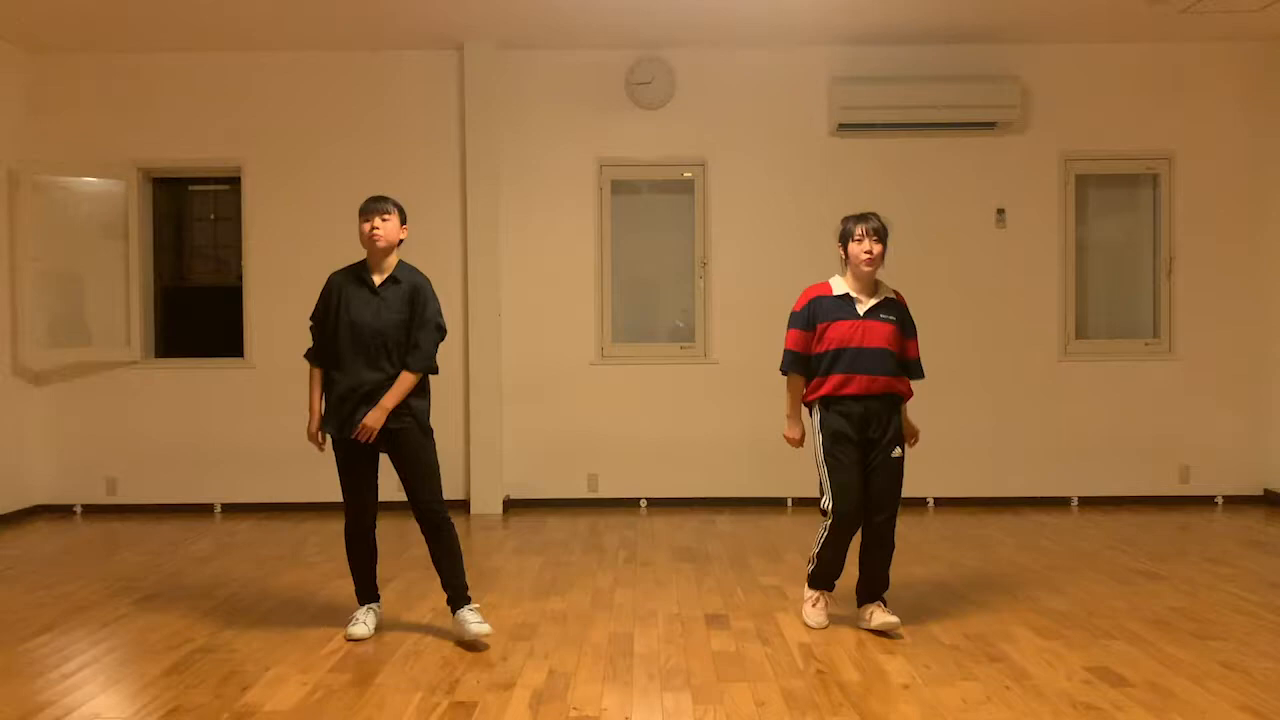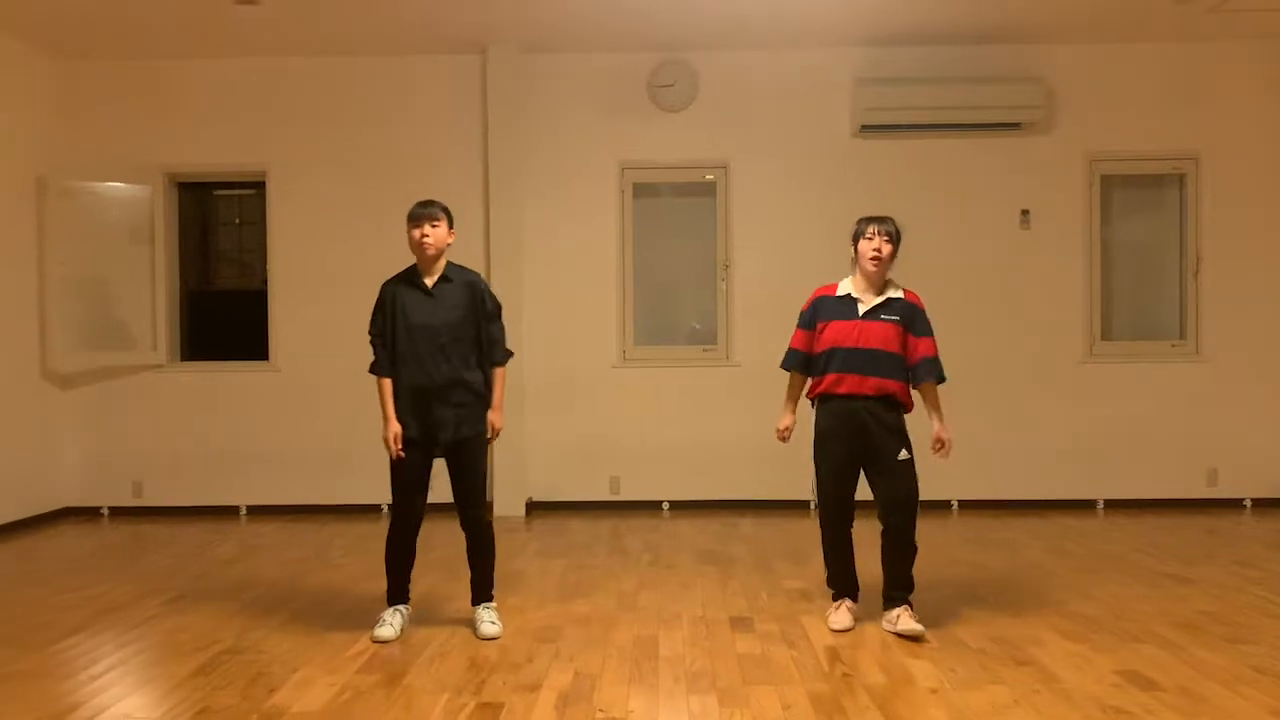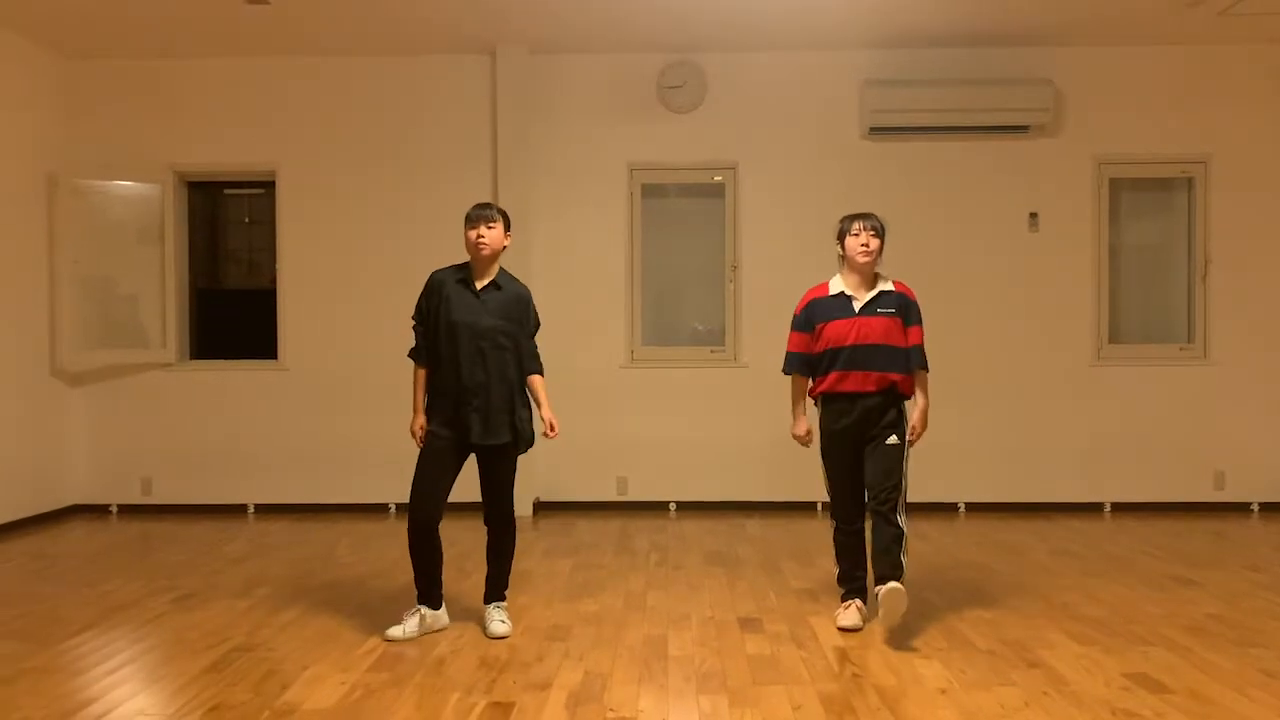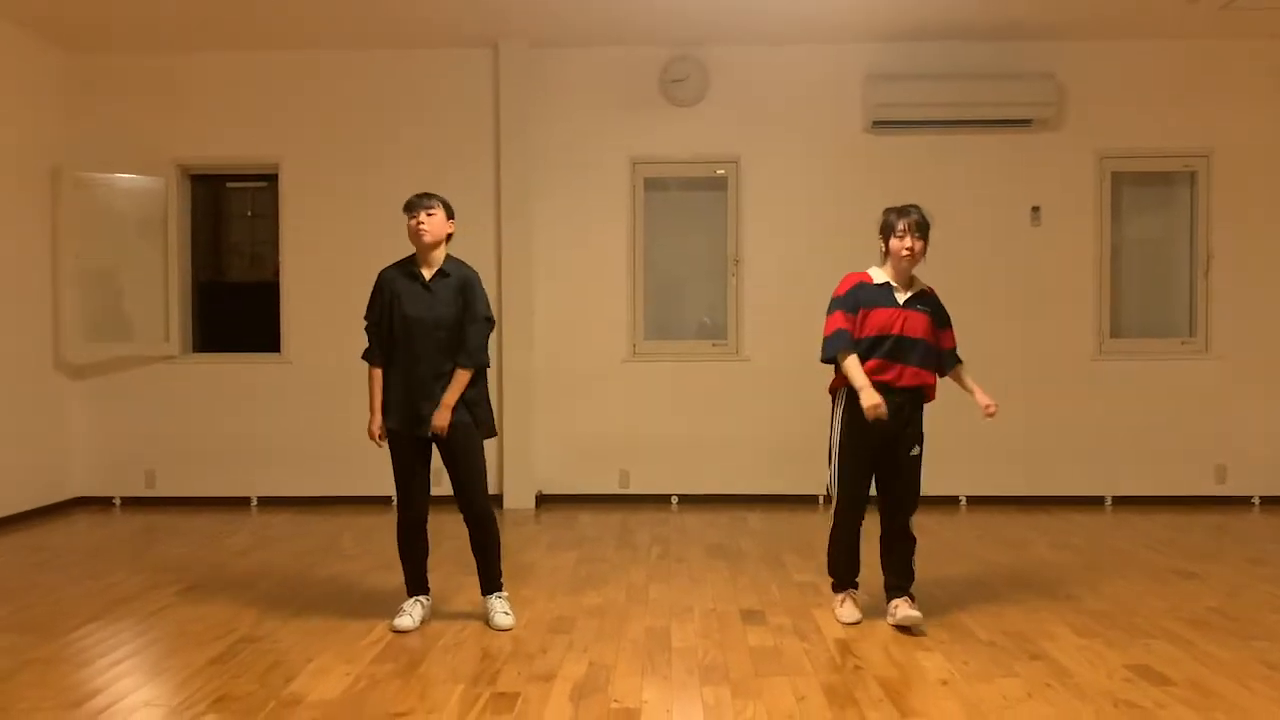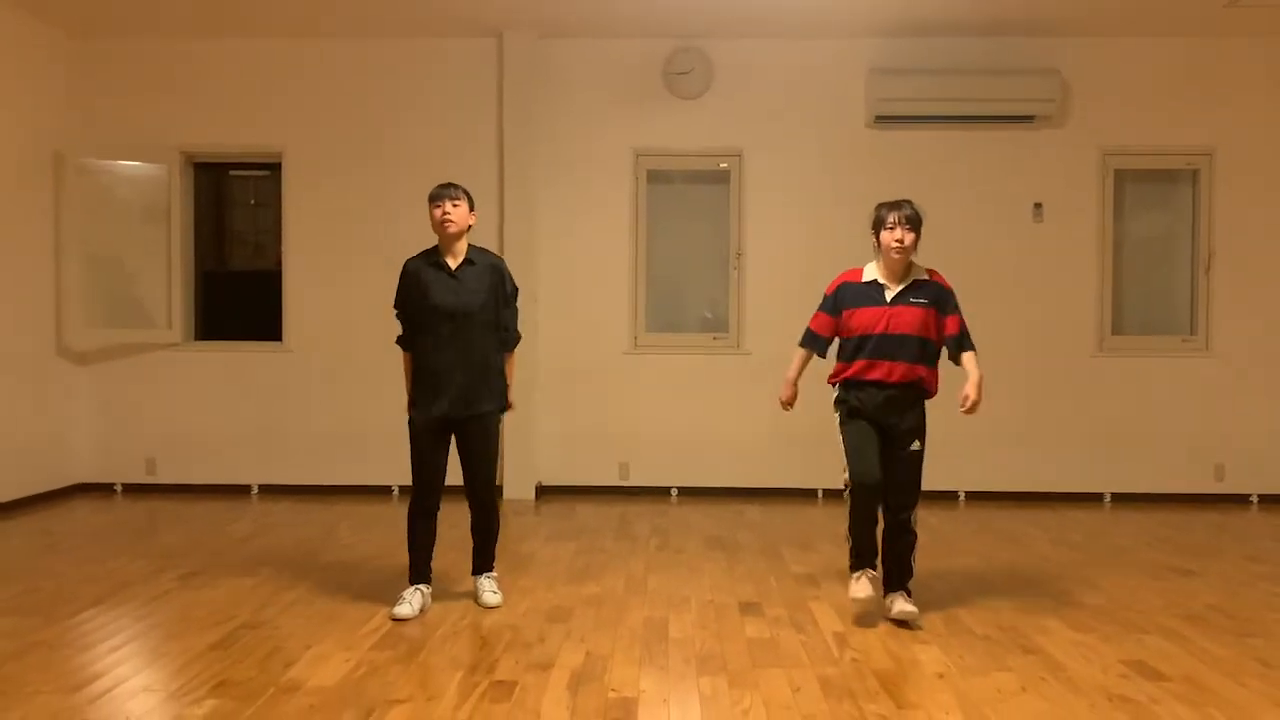
dt=0.7s
person 1, frame 1
left shoulder: (415, 285)
right shoulder: (339, 285)
left elbow: (420, 358)
right elbow: (320, 352)
left wrist: (383, 409)
right wrist: (315, 408)
left hip: (404, 414)
right hip: (348, 416)
left knee: (432, 510)
right knee: (359, 517)
left ankle: (462, 608)
right ankle: (368, 604)
person 1, frame 2
left shoulder: (471, 286)
right shoulder: (393, 291)
left elbow: (495, 351)
right elbow: (383, 361)
left wrist: (495, 406)
right wrist: (390, 418)
left hip: (466, 417)
right hip: (413, 420)
left knee: (475, 515)
right knee: (405, 516)
left ankle: (484, 604)
right ankle: (397, 605)
person 1, frame 3
left shoulder: (516, 295)
right shoulder: (440, 285)
left elbow: (528, 359)
right elbow: (423, 352)
left wrist: (544, 407)
right wrist: (419, 409)
left hip: (500, 422)
right hip: (446, 419)
left knee: (499, 516)
right knee: (422, 513)
left ankle: (496, 603)
right ankle: (429, 607)
person 1, frame 4
left shoulder: (465, 279)
right shoulder: (389, 280)
left elbow: (472, 352)
right elbow: (377, 352)
left wrist: (446, 406)
right wrist: (376, 410)
left hip: (457, 409)
right hip: (403, 413)
left knee: (476, 504)
right knee: (410, 509)
left ankle: (494, 593)
right ankle: (417, 596)
person 1, frame 5
left shoulder: (493, 268)
right shoulder: (415, 270)
left elbow: (508, 335)
right elbow: (408, 339)
left wrist: (506, 388)
right wrist: (410, 392)
left hip: (481, 398)
right hip: (429, 399)
left knee: (482, 491)
right knee: (424, 493)
left ankle: (485, 574)
right ankle: (419, 584)
person 2, frame 1
left shoulder: (895, 305)
right shoulder: (815, 300)
left elbow: (907, 367)
right elbow: (796, 365)
left wrist: (906, 419)
right wrist: (792, 417)
left hip: (885, 417)
right hip: (836, 414)
left knee: (882, 516)
right knee: (844, 508)
left ankle: (872, 601)
right ankle: (818, 588)
person 2, frame 2
left shoulder: (907, 306)
right shoulder: (822, 301)
left elbow: (925, 369)
right elbow: (799, 362)
left wrist: (938, 421)
right wrist: (788, 411)
left hip: (885, 417)
right hip: (833, 416)
left knee: (900, 510)
right knee: (834, 515)
left ankle: (898, 605)
right ankle: (842, 597)
person 2, frame 3
left shoulder: (900, 297)
right shoulder: (816, 301)
left elbow: (916, 360)
right elbow: (799, 365)
left wrist: (920, 406)
right wrist: (799, 414)
left hip: (886, 410)
right hip: (838, 412)
left knee: (886, 499)
right knee: (846, 510)
left ankle: (890, 584)
right ankle: (852, 596)
person 2, frame 4
left shoulder: (929, 300)
right shoulder: (855, 287)
left elbow: (948, 357)
right elbow: (841, 346)
left wrist: (977, 392)
right wrist: (864, 390)
left hip: (908, 409)
right hip: (860, 408)
left knee: (900, 508)
right knee: (850, 503)
left ankle: (900, 596)
right ankle: (844, 588)
person 2, frame 5
left shoulder: (935, 288)
right shoulder: (847, 286)
left elbow: (959, 342)
right elbow: (815, 336)
left wrist: (973, 377)
right wrist: (791, 380)
left hip: (907, 404)
right hip: (858, 400)
left knee: (902, 502)
right knee: (864, 482)
left ankle: (898, 590)
right ankle: (862, 568)
